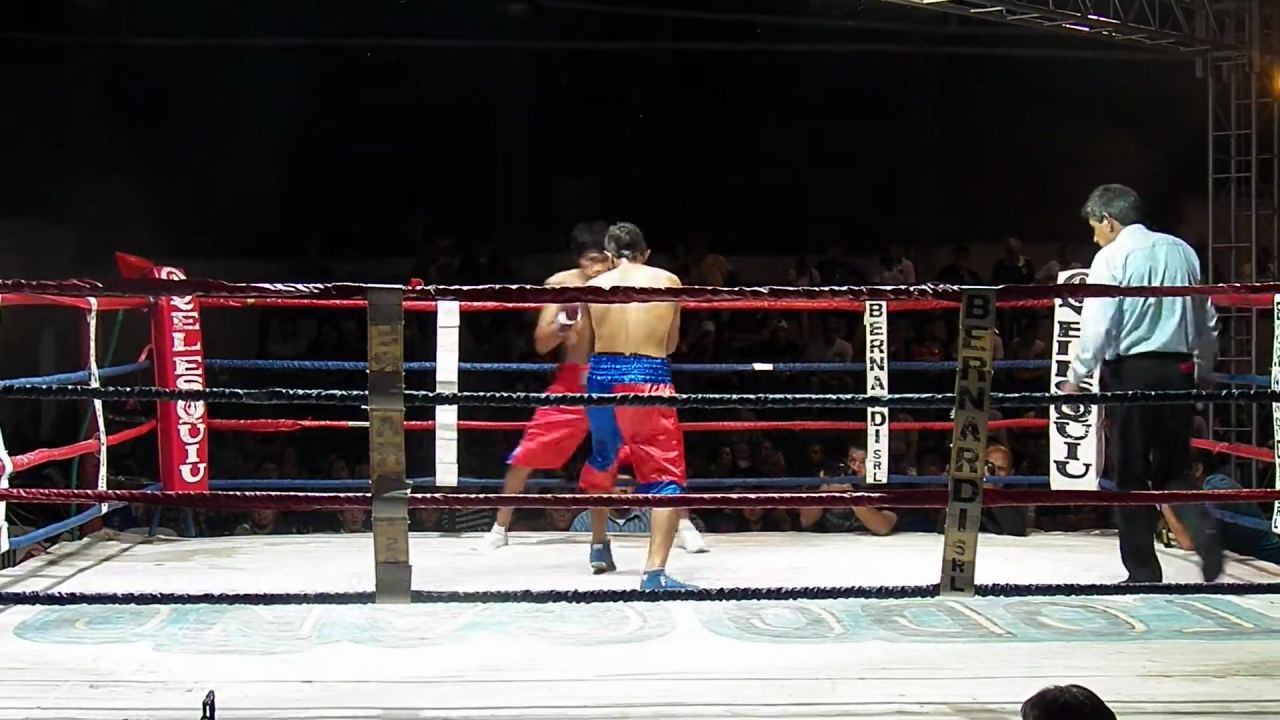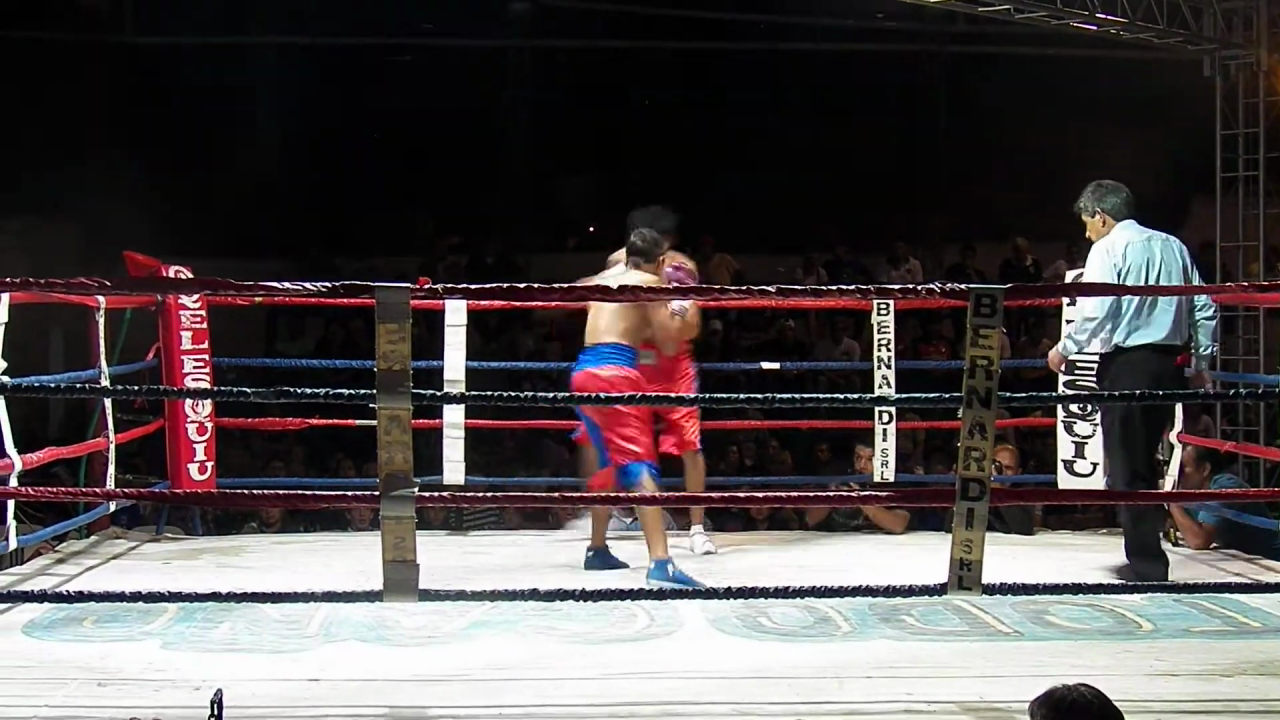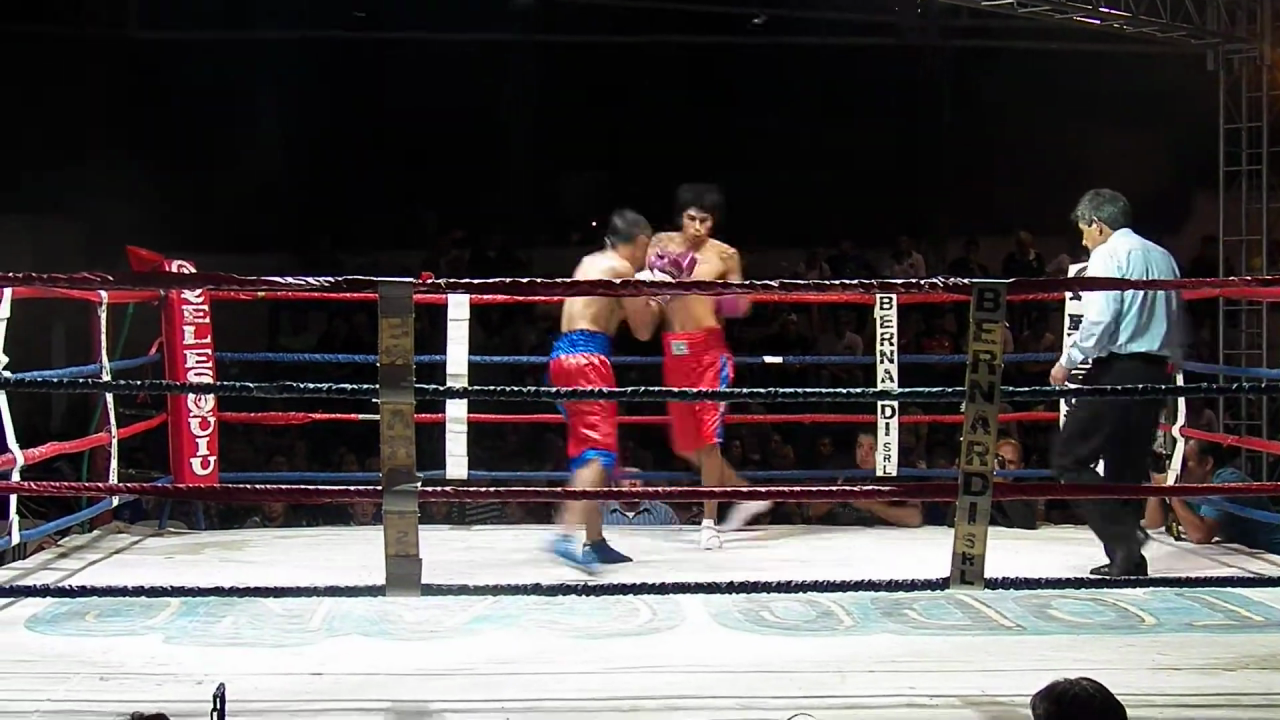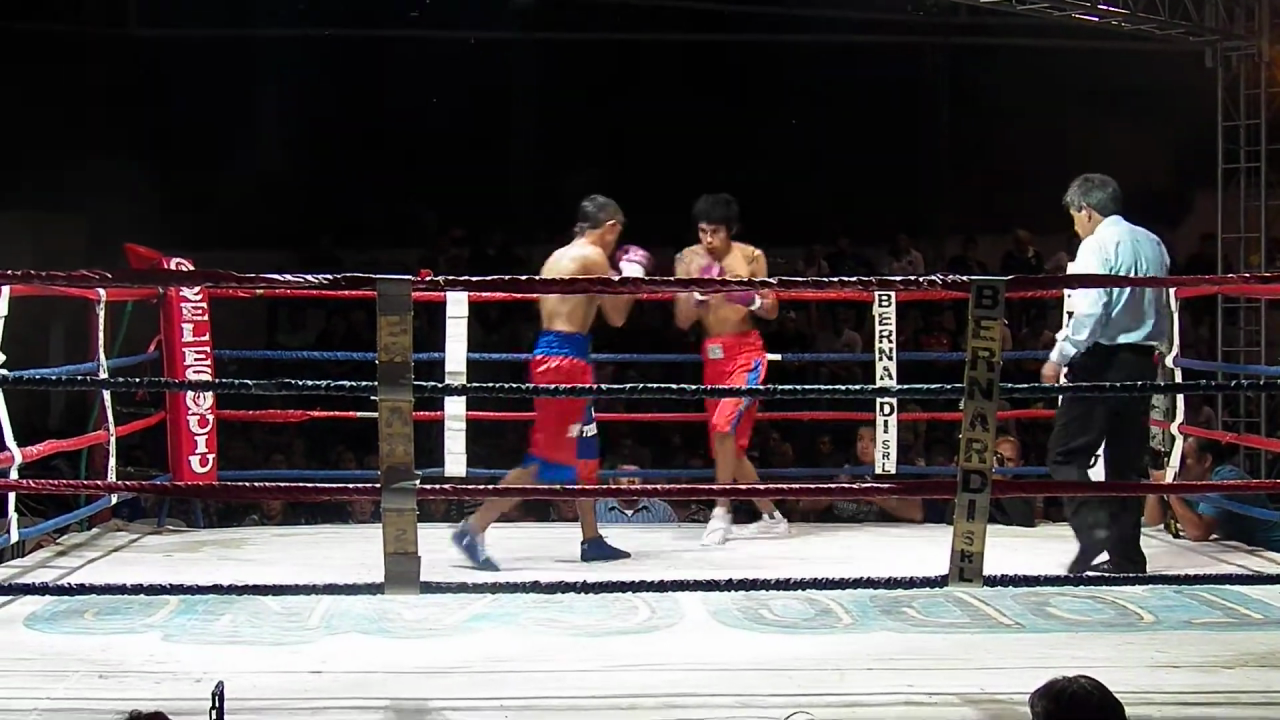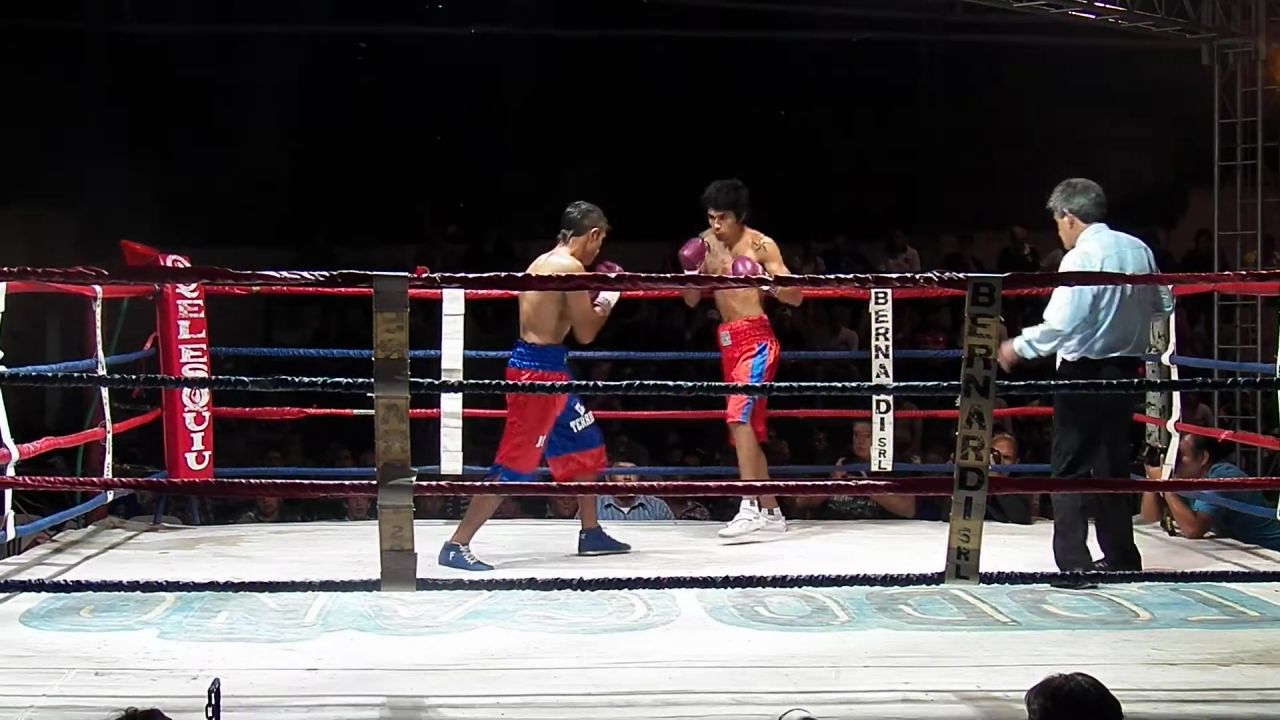
dt=0.2s
person 1, frame 1
left shoulder: (1111, 257)
right shoulder: (1182, 250)
left elbow: (1098, 327)
right elbow: (1206, 320)
left wrist: (1076, 374)
right wrist: (1203, 371)
left hip: (1129, 373)
right hip: (1176, 372)
left knee: (1131, 476)
right knee: (1173, 469)
left ankle: (1143, 571)
right ankle: (1204, 534)
person 1, frame 2
left shoulder: (1109, 247)
right shoulder: (1173, 246)
left elbow: (1095, 312)
right elbow: (1204, 309)
left wrist: (1064, 348)
right wrist: (1202, 362)
left hip: (1127, 364)
right hip: (1168, 363)
left knee: (1127, 469)
right knee: (1144, 461)
left ankle: (1147, 565)
right ankle: (1146, 557)
person 1, frame 3
left shoulder: (1109, 255)
right shoulder: (1162, 257)
left elbow: (1099, 319)
right elbow: (1174, 323)
left wrist: (1066, 362)
right wrist: (1166, 367)
left hip: (1116, 372)
right hip: (1154, 372)
left knee: (1069, 458)
right knee: (1128, 467)
left ankle: (1121, 536)
right ankle: (1125, 557)
person 1, frame 4
left shoulder: (1098, 243)
right shoulder: (1152, 243)
left elbow: (1090, 311)
right elbow: (1158, 307)
left wrist: (1059, 356)
left hip: (1103, 362)
right hip: (1142, 362)
left knee: (1065, 454)
right knee: (1127, 461)
left ankle: (1094, 528)
right ankle: (1125, 555)
person 1, frame 5
left shoulder: (1081, 256)
right shoulder: (1138, 249)
left elbow: (1059, 325)
right elbow: (1162, 306)
left wrist: (1018, 347)
left hip: (1086, 373)
right hip: (1127, 370)
left knee: (1069, 471)
right knee: (1113, 465)
left ankle: (1073, 560)
right ankle: (1120, 555)
person 2, frame 1
left shoulder: (594, 286)
right shoulder: (668, 281)
left hip: (604, 379)
right hip: (650, 383)
left knee: (601, 459)
right knee: (666, 478)
left ankle: (599, 545)
right ankle: (655, 572)
person 2, frame 2
left shoulder: (605, 280)
right shoulder: (649, 283)
right elbow: (668, 345)
right wrist: (678, 310)
left hip: (584, 372)
right hip: (615, 370)
left knee: (608, 461)
right knee: (638, 462)
left ankle: (597, 549)
right ankle: (661, 563)
person 2, frame 3
left shoulder: (590, 262)
right shoulder: (621, 268)
right elbow: (643, 330)
left hip: (564, 356)
right hip: (586, 357)
left knee: (587, 448)
right knee: (598, 450)
left ankle: (594, 543)
right ankle: (567, 537)
person 2, frame 4
left shoulder: (560, 256)
right shoulder: (593, 256)
right elbow: (617, 316)
left wrist: (619, 278)
right wrist: (632, 277)
left hip: (551, 354)
right hip: (564, 359)
left knee: (584, 453)
right knee: (548, 458)
left ankle: (593, 540)
right ankle: (472, 530)
person 2, frame 5
left shoulder: (544, 262)
right shoulder: (570, 267)
right elbow: (586, 332)
left wrist: (593, 296)
right wrist: (610, 296)
left hip: (545, 366)
right hip: (538, 369)
left knee: (587, 446)
right knee: (514, 466)
left ankle: (591, 532)
right ankle: (456, 546)
person 3, frame 1
right shoulder: (559, 284)
right elbow: (541, 344)
right wrist: (567, 317)
right hip: (572, 382)
right knee: (525, 456)
right ankle: (500, 528)
person 3, frame 2
left shoulder: (684, 268)
right shoulder: (619, 262)
left elbow: (690, 330)
left wrist: (679, 300)
left hip: (675, 363)
right hip: (635, 364)
left knee: (689, 444)
left ankle: (697, 529)
right ankle: (600, 510)
person 3, frame 3
left shoulder: (725, 256)
right shoulder: (662, 244)
left elbow: (741, 305)
left wrist: (737, 305)
left hip: (710, 351)
right hip: (675, 352)
left knee: (708, 437)
right knee: (687, 443)
left ankle: (709, 522)
person 3, frame 4
left shoulder: (752, 257)
right shoulder: (689, 259)
left elbow: (771, 311)
right elbow: (682, 320)
left wrist: (752, 301)
right wrist: (699, 292)
left hip: (745, 353)
right hip: (713, 356)
left knee: (727, 428)
right knee: (727, 443)
left ankle: (722, 513)
right ankle: (771, 517)
person 3, frame 5
left shoulder: (762, 245)
right shoulder: (705, 242)
left elbow: (796, 296)
right elbow: (690, 300)
left wrist: (764, 278)
right wrist: (691, 270)
left hip: (755, 339)
right hip: (728, 342)
left knee: (739, 415)
right knee: (747, 430)
left ankle: (749, 507)
right ankle: (771, 512)
